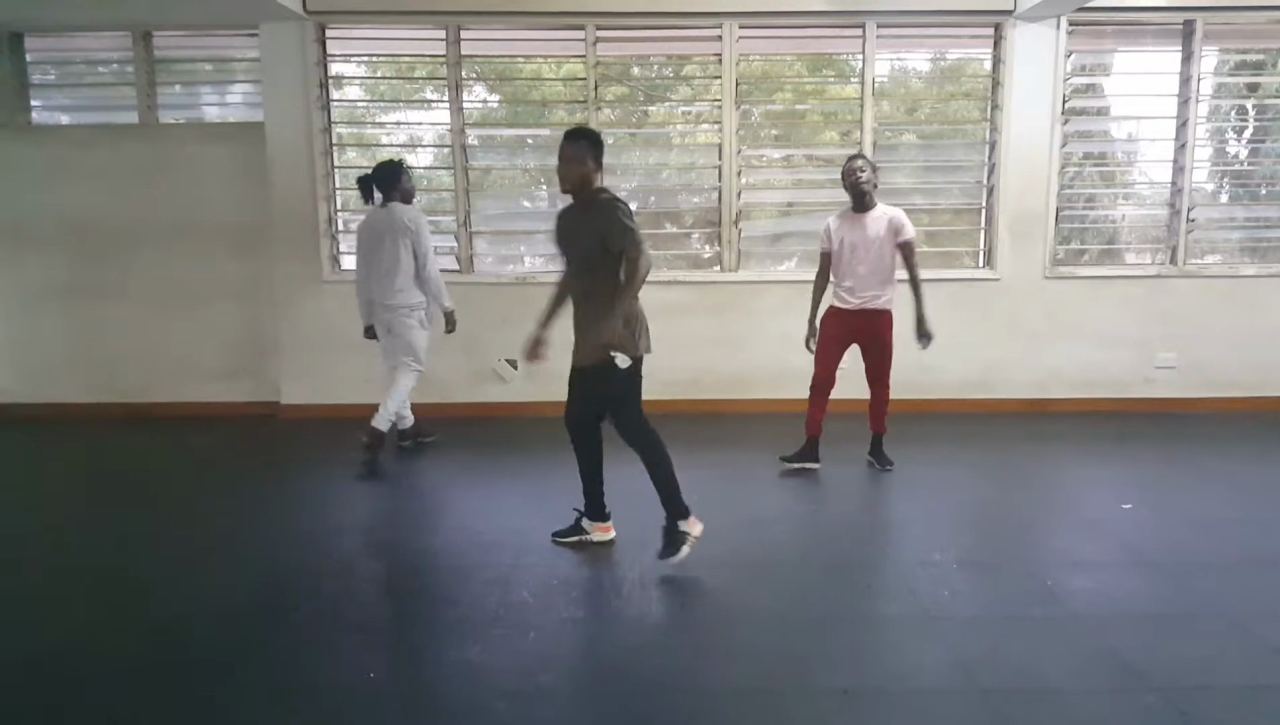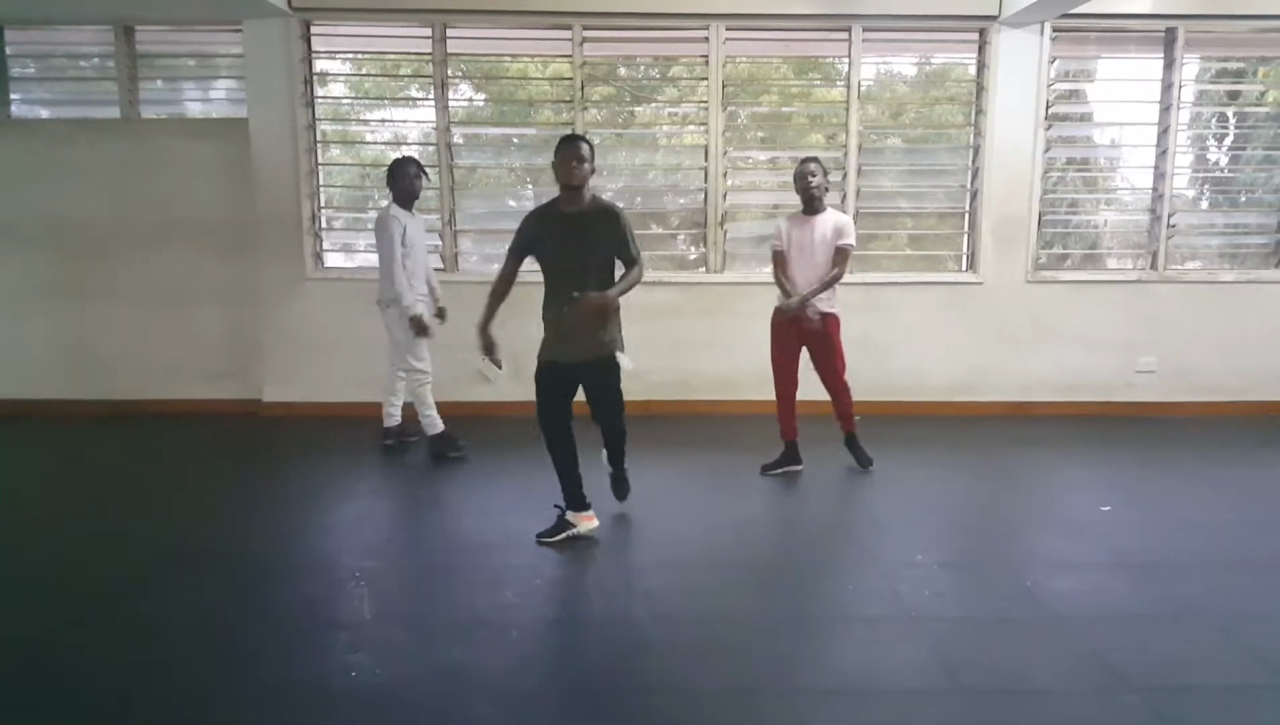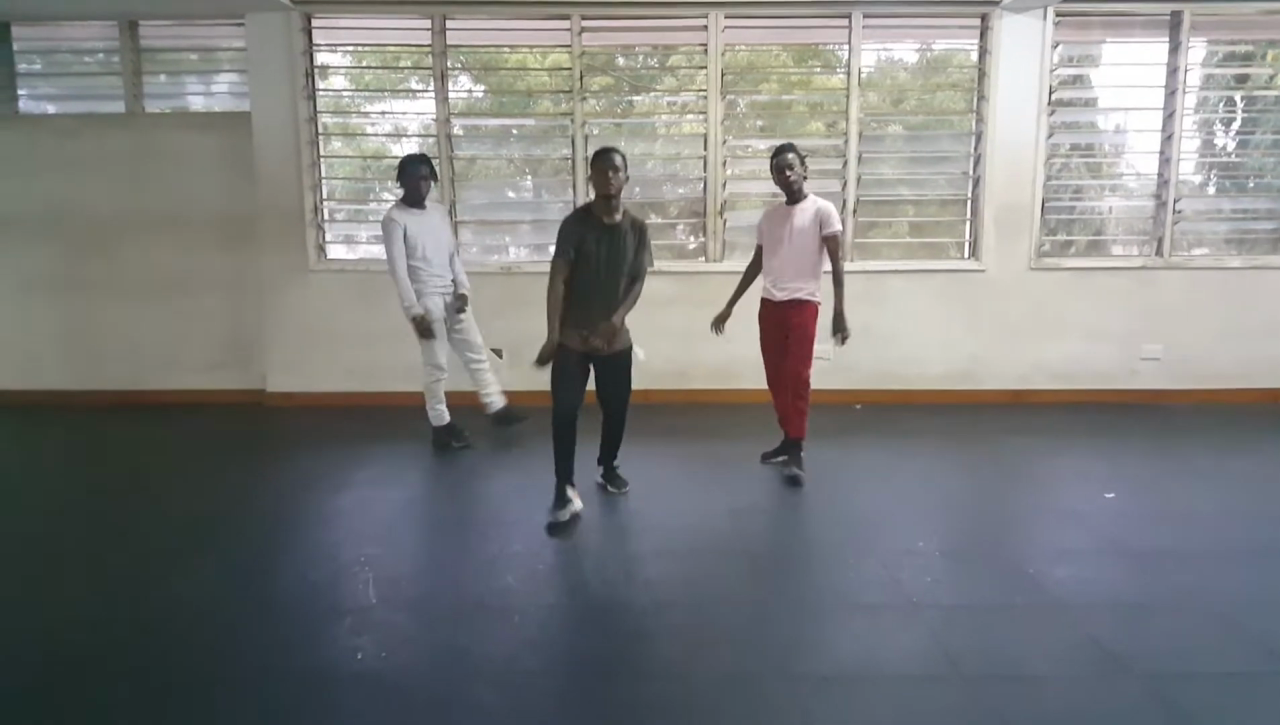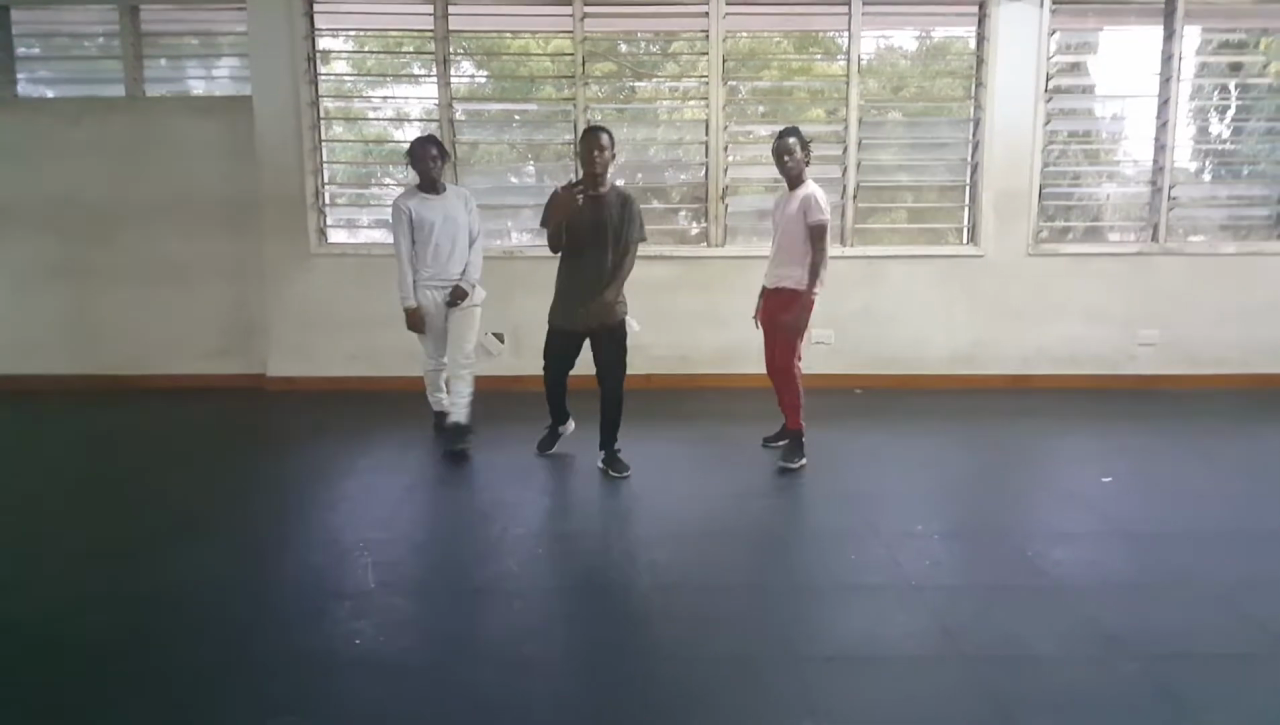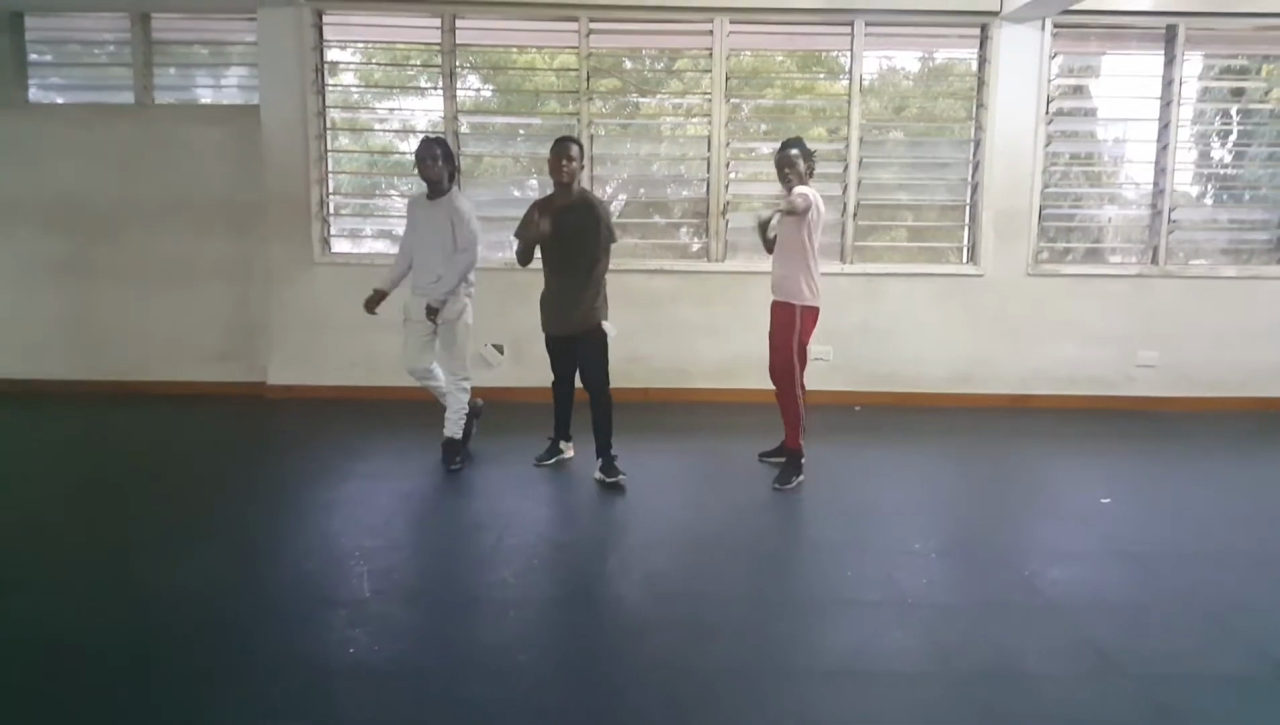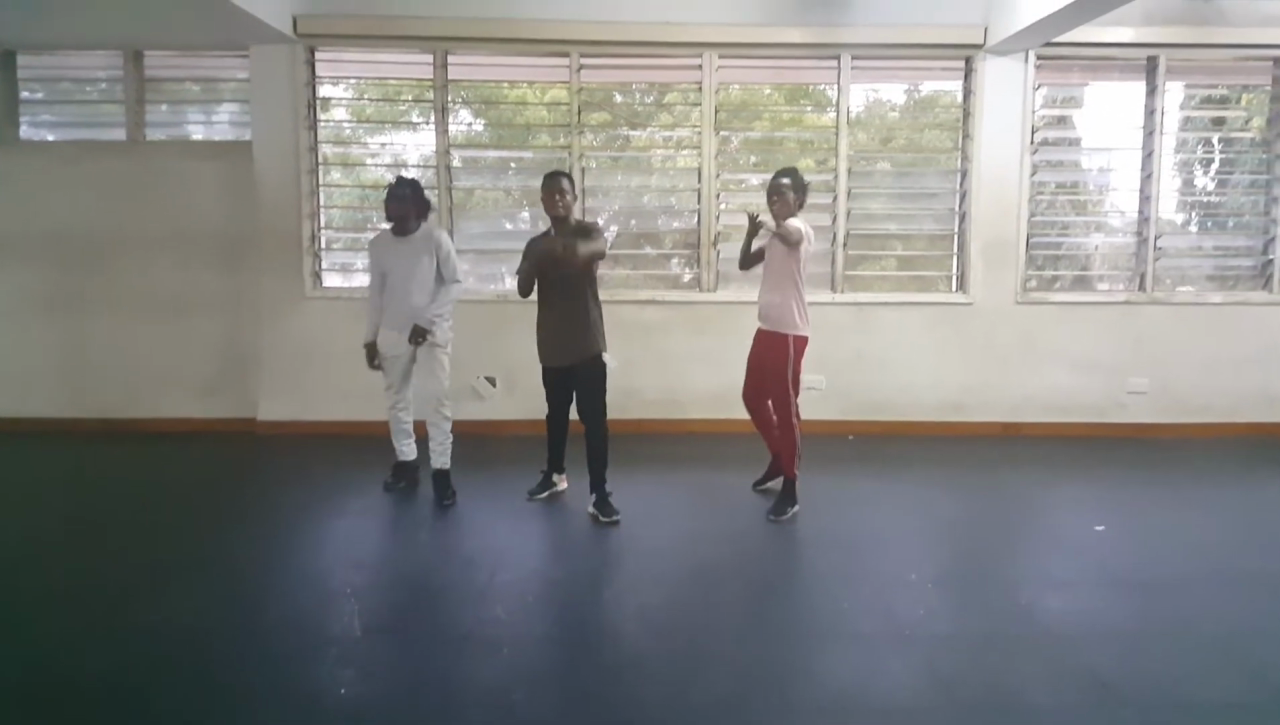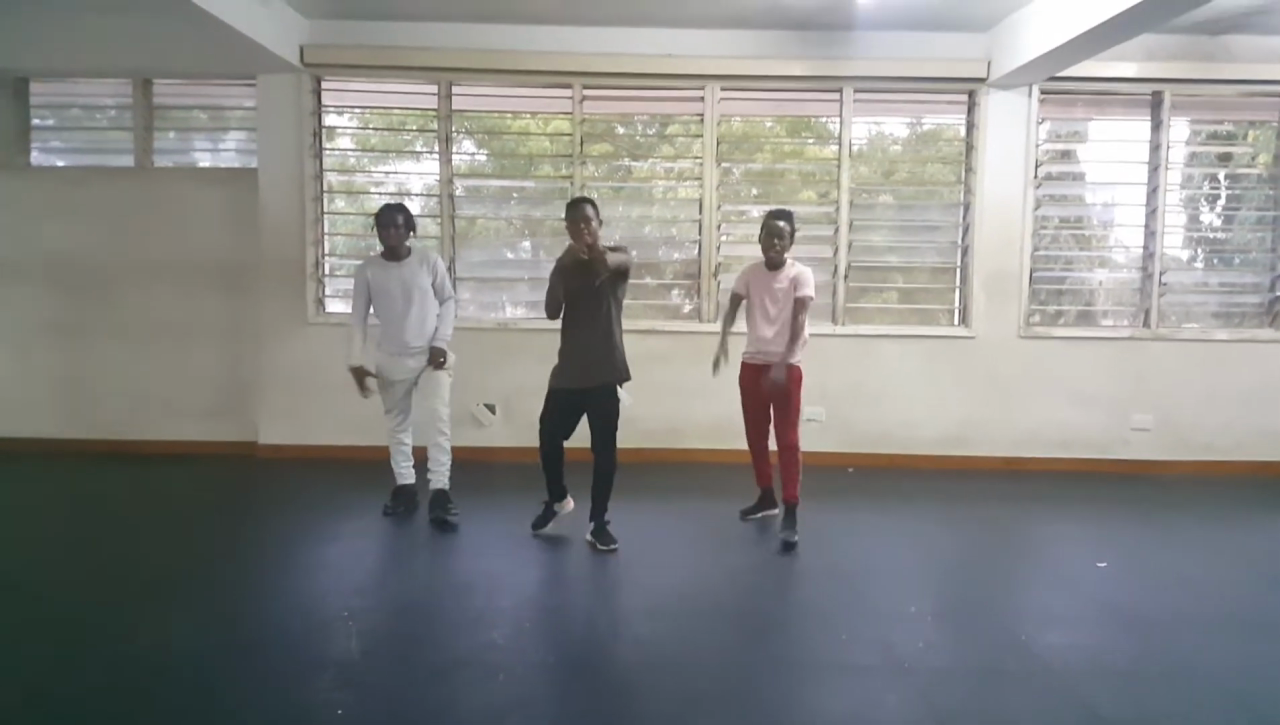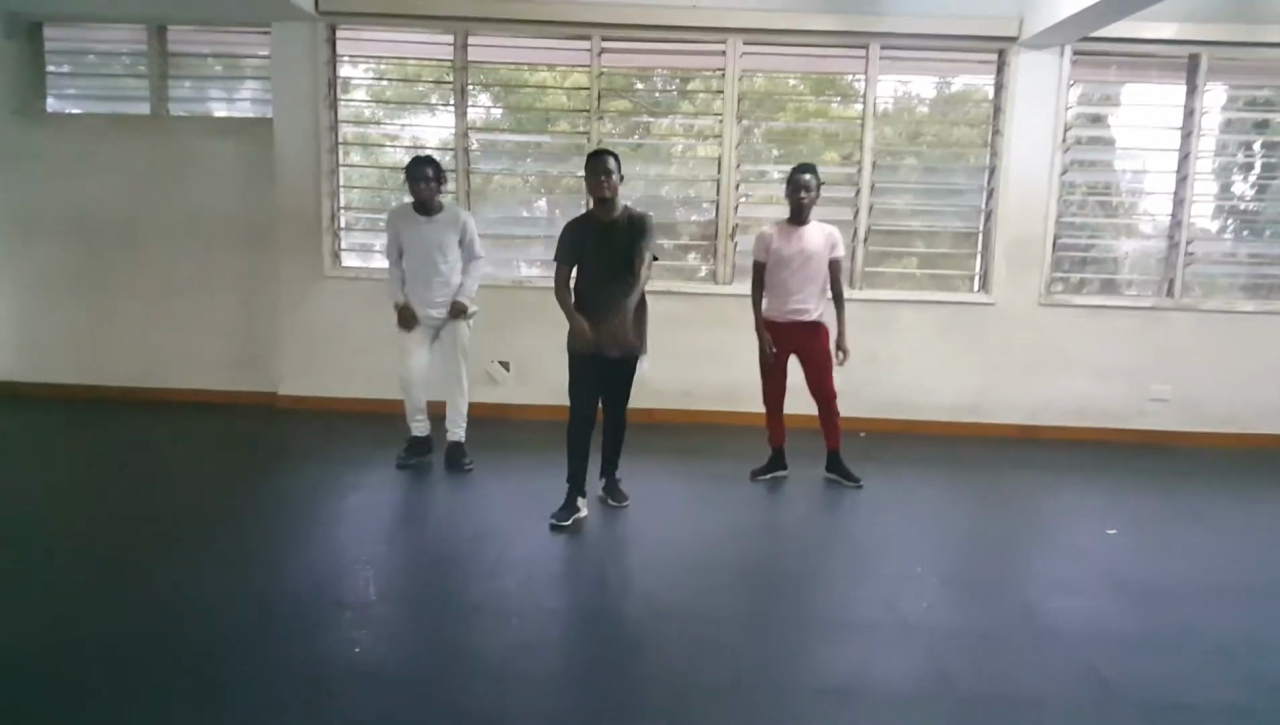
dt=0.4s
person 1, frame 1
left shoulder: (608, 208)
right shoulder: (568, 217)
left elbow: (640, 259)
left wrist: (616, 317)
right wrist: (544, 326)
left hip: (614, 338)
right hip: (592, 341)
left knee: (630, 424)
right knee: (579, 423)
left ankle: (679, 518)
right ankle: (596, 518)
person 1, frame 2
left shoulder: (609, 216)
right shoulder: (537, 220)
left elbow: (636, 268)
right elbow: (508, 272)
left wrist: (609, 296)
right wrist: (485, 324)
left hip: (599, 335)
right hip: (557, 338)
left knee: (608, 414)
right knee: (552, 420)
left ankle: (618, 469)
right ankle: (577, 510)
person 1, frame 3
left shoulder: (637, 229)
right shoulder: (575, 223)
left elbow: (637, 281)
right elbow: (557, 281)
left wrist: (617, 320)
right wrist: (552, 338)
left hip: (613, 334)
right hip: (573, 334)
left knee: (616, 406)
right knee: (565, 407)
left ankle: (607, 465)
right ankle: (566, 493)
person 1, frame 4
left shoulder: (625, 202)
right shoulder: (564, 197)
left elbow: (629, 254)
right elbow: (554, 247)
left wrist: (610, 295)
right wrist: (560, 215)
left hip: (608, 307)
right hip: (567, 304)
left knee: (612, 380)
right knee: (553, 372)
left ankle: (608, 451)
right ankle: (559, 423)
person 1, frame 5
left shoulder: (593, 206)
right shoulder: (538, 209)
left elbow: (603, 259)
right elbow: (523, 258)
left wrist: (587, 304)
right wrist: (530, 236)
left hip: (589, 312)
right hip: (554, 311)
left knee: (597, 384)
right knee: (562, 379)
left ankle: (605, 459)
right ankle: (562, 441)
person 1, frame 6
left shoulder: (586, 233)
right shoulder: (537, 244)
left elbow: (600, 245)
right elbow: (523, 289)
left wrist: (580, 249)
right wrist: (535, 255)
left hip: (586, 342)
right hip: (552, 343)
left knee: (594, 418)
right knee: (557, 413)
left ankle: (599, 494)
right ankle: (555, 474)
person 1, frame 7
left shoulder: (615, 260)
right shoulder: (567, 267)
left elbow: (623, 259)
right elbow: (551, 312)
left wrist: (606, 257)
right wrist: (560, 269)
left hip: (605, 370)
right hip: (568, 369)
left knee: (604, 448)
right knee: (549, 435)
left ankle: (598, 522)
right ankle: (558, 498)
person 1, frame 8
left shoulder: (639, 222)
right shoulder: (576, 228)
left elbow: (642, 269)
right elbow: (561, 282)
left wrist: (627, 309)
right wrist: (575, 319)
left hip: (625, 335)
right hip: (586, 336)
left knee: (616, 412)
right knee: (581, 414)
left ankle: (608, 477)
right ankle: (575, 495)
person 2, frame 1
left shoulder: (894, 218)
right shoulder: (833, 224)
left elbow: (911, 269)
right elbow: (823, 273)
left wrist: (921, 316)
right wrist: (811, 320)
left hip: (877, 314)
right hip: (840, 312)
left knee: (879, 384)
right knee: (821, 379)
left ankle: (876, 448)
right ankle: (810, 448)
person 2, frame 2
left shoulder: (841, 222)
right shoulder: (785, 225)
left elbow: (838, 270)
right elbow: (779, 272)
left wrist: (805, 300)
right wrist: (795, 302)
left hip: (823, 313)
right hip: (786, 314)
left knee: (836, 382)
right knee: (784, 385)
left ankle: (852, 440)
right ankle: (791, 452)
person 2, frame 3
left shoulder: (822, 210)
right shoulder: (769, 216)
left elbow: (836, 262)
right elbow: (756, 264)
left wrist: (839, 311)
right wrist: (729, 306)
left hip: (802, 302)
right hip: (770, 303)
left knee: (797, 374)
right knee: (775, 376)
left ankle: (796, 452)
right ankle: (788, 441)
person 2, frame 4
left shoulder: (812, 196)
right shoulder: (781, 199)
left elbow: (819, 254)
left wrist: (803, 302)
left hip: (796, 292)
right hip: (772, 289)
left knee: (786, 362)
right knee: (774, 363)
left ankle: (797, 442)
right ankle: (790, 426)
person 2, frame 5
left shoulder: (805, 195)
right shoulder: (789, 202)
left elbow: (796, 208)
right wrist: (764, 229)
left hip: (799, 304)
right hip: (783, 300)
left knee: (790, 378)
right knee: (779, 375)
left ankle: (795, 459)
right ankle: (791, 442)
person 2, frame 6
left shoulder: (795, 227)
right shoulder: (774, 234)
left elbow: (791, 237)
right elbow: (745, 264)
right wrist: (752, 235)
left hip: (788, 333)
right hip: (766, 329)
left knee: (785, 407)
right knee: (753, 398)
left ankle: (789, 490)
right ankle: (779, 462)
person 2, frame 7
left shoulder: (801, 275)
right shoulder: (748, 275)
left elbow: (798, 325)
right elbow: (731, 315)
left wrist: (783, 367)
right wrist: (721, 349)
left hip: (786, 368)
right hip: (752, 365)
left knee: (787, 441)
right knee: (756, 438)
left ankle: (790, 517)
right ankle: (766, 497)
person 2, frame 8
left shoulder: (829, 235)
right shoulder: (768, 236)
left elbow: (836, 287)
right elbow: (757, 287)
left wrist: (841, 333)
right wrist: (760, 331)
left hip: (812, 327)
right hip: (775, 325)
left knee: (825, 395)
right knee: (772, 395)
left ankle: (834, 462)
right ankle: (777, 459)
person 3, frame 1
left shoulder: (366, 223)
right shoulder: (413, 218)
left elbow: (362, 274)
right elbow: (429, 269)
left wrist: (367, 318)
right wrist: (447, 308)
left hip: (380, 308)
right hip: (410, 307)
left knee: (397, 369)
right knee: (408, 371)
left ankle: (406, 426)
right ankle: (378, 429)
person 3, frame 2
left shoulder: (415, 218)
right shoulder: (390, 218)
right elbow: (392, 269)
left wrist: (436, 300)
right wrist: (411, 312)
left hip: (416, 302)
right hip: (402, 305)
left knee: (401, 367)
right knee: (419, 369)
left ankle: (391, 426)
right ankle: (436, 435)
person 3, frame 3
left shoulder: (439, 212)
right shoulder: (394, 219)
right elbow: (398, 270)
left wrist: (463, 289)
right wrist: (415, 312)
left hip: (451, 297)
right hip: (424, 302)
left knee: (476, 352)
right knee: (436, 366)
left ankle: (498, 408)
right ankle: (441, 425)
person 3, frame 4
left shoulder: (463, 198)
right shoulder: (405, 204)
left elbow: (476, 243)
right elbow: (404, 256)
left wrist: (467, 283)
right wrist: (410, 303)
left hip: (463, 291)
right hip: (427, 293)
left knee: (464, 357)
right knee: (435, 359)
left ankle: (457, 423)
right ankle: (442, 414)
person 3, frame 5
left shoulder: (459, 206)
right shoulder: (415, 204)
left elbow: (468, 257)
left wrist: (438, 298)
right wrist: (383, 288)
left hip: (453, 300)
right hip: (419, 299)
left knee: (455, 371)
right knee: (416, 364)
left ankle: (454, 439)
right ankle: (468, 407)
person 3, frame 6
left shoulder: (436, 238)
right shoulder: (379, 244)
left elbow: (453, 284)
right elbow: (376, 294)
left wrist: (426, 322)
right wrist: (370, 338)
left hip: (431, 333)
right hip: (393, 335)
left knee: (438, 401)
right knee: (397, 401)
left ankle: (441, 472)
right ankle: (406, 463)
person 3, frame 7
left shoulder: (430, 262)
right shoulder: (367, 270)
left elbow: (448, 302)
right elbow: (358, 319)
left wrist: (441, 343)
right wrist: (356, 363)
left hip: (430, 356)
right hip: (392, 361)
left knee: (438, 419)
right knee: (397, 425)
left ankle: (439, 489)
right ankle: (405, 487)
person 3, frame 8
left shoulder: (460, 219)
right shoulder: (397, 218)
left elbow: (476, 260)
right elbow: (395, 264)
left wrist: (465, 297)
right wrist: (399, 304)
left hip: (454, 310)
right hip: (417, 312)
left knee: (455, 376)
right knee: (411, 374)
left ankle: (455, 442)
right ankle: (419, 436)
